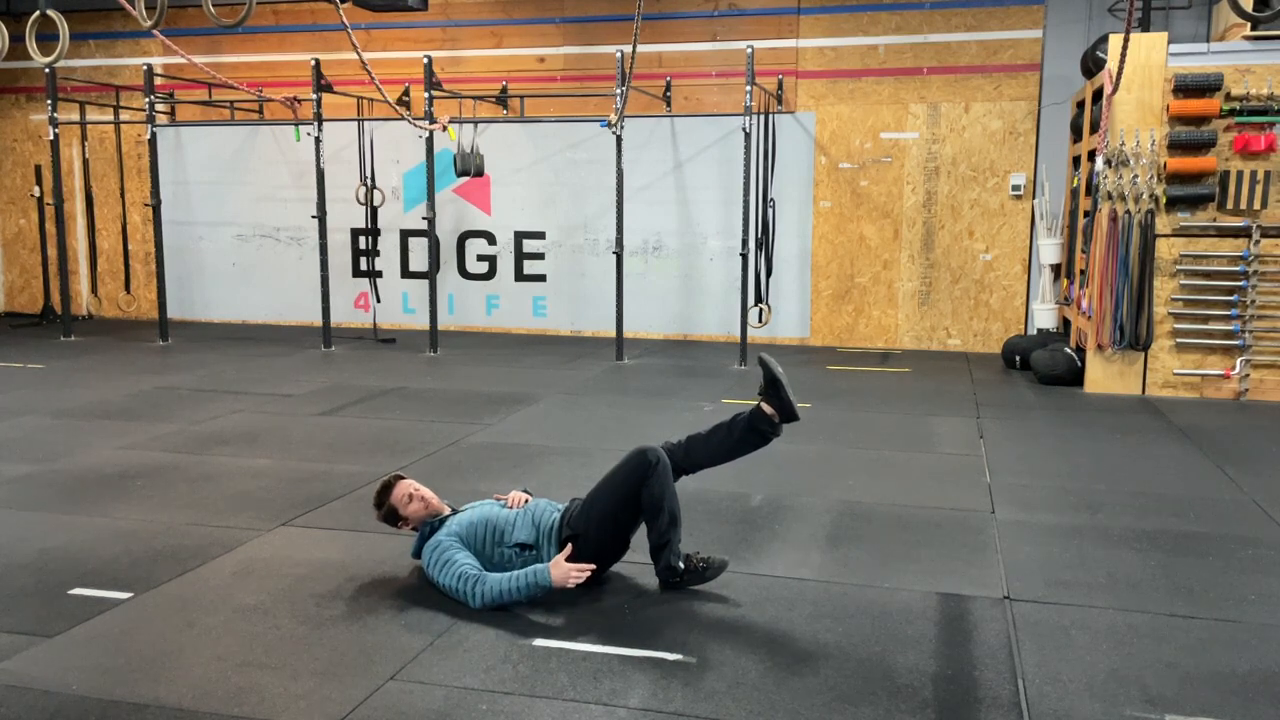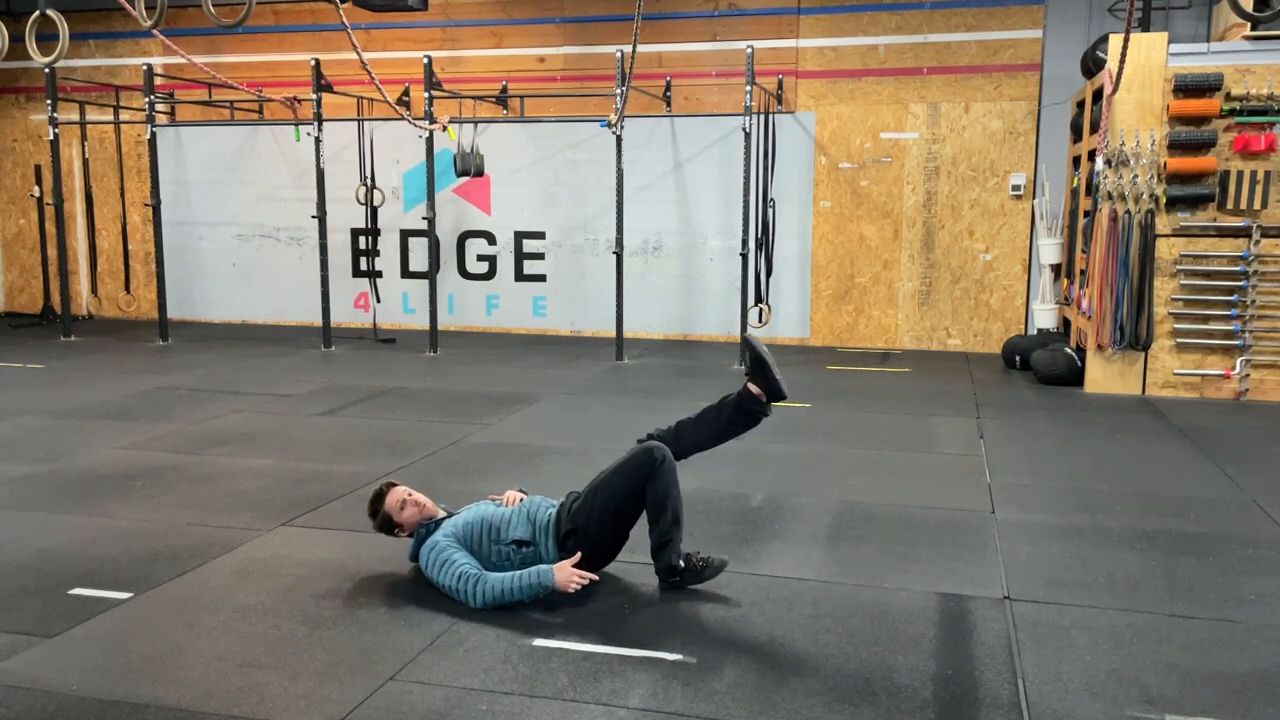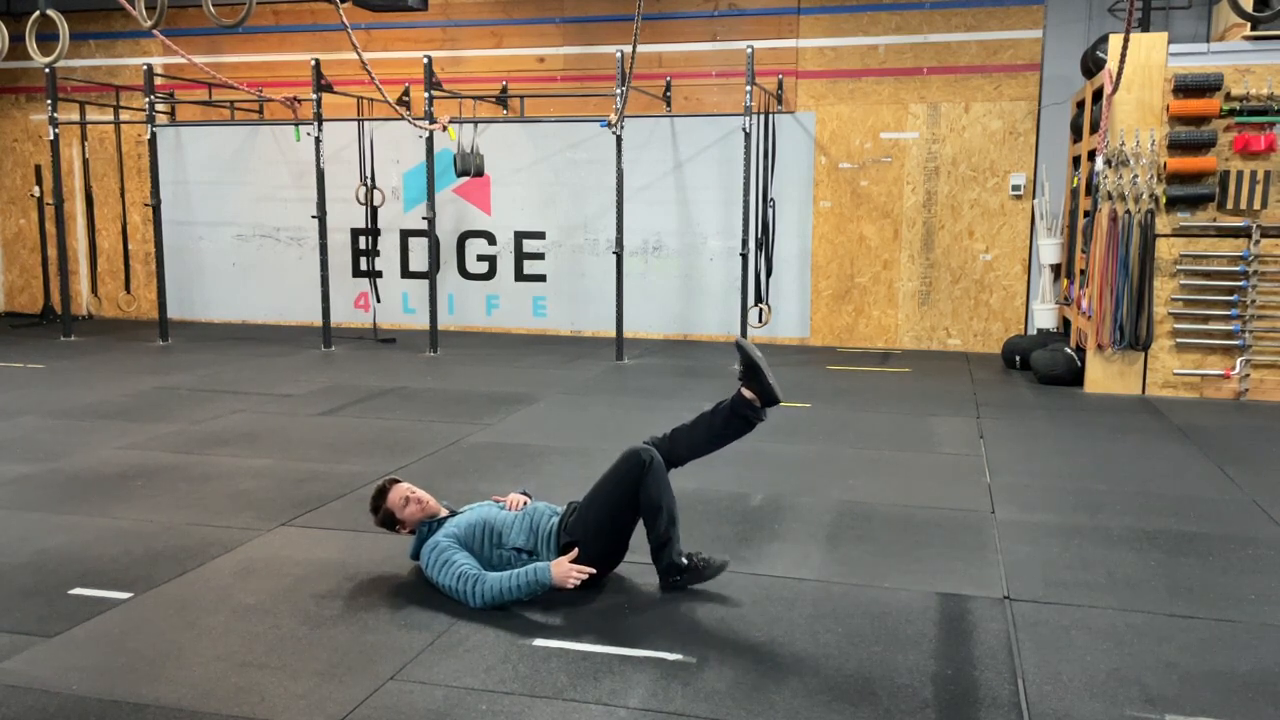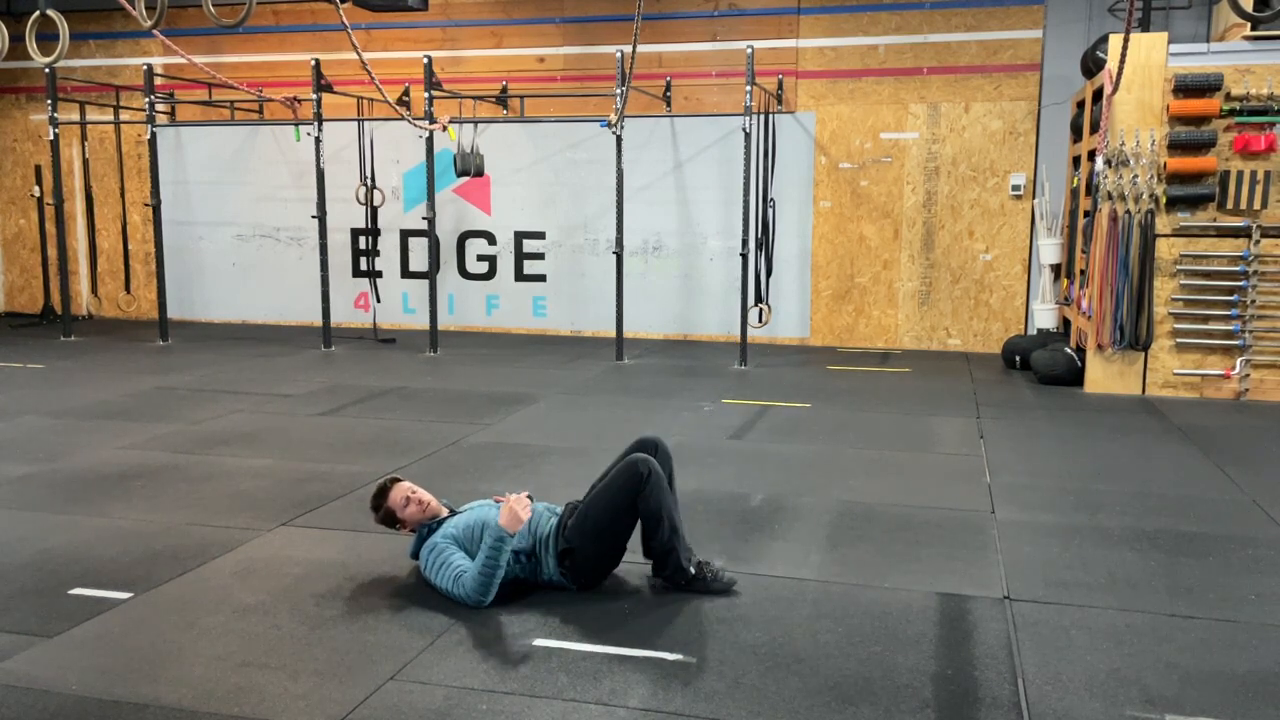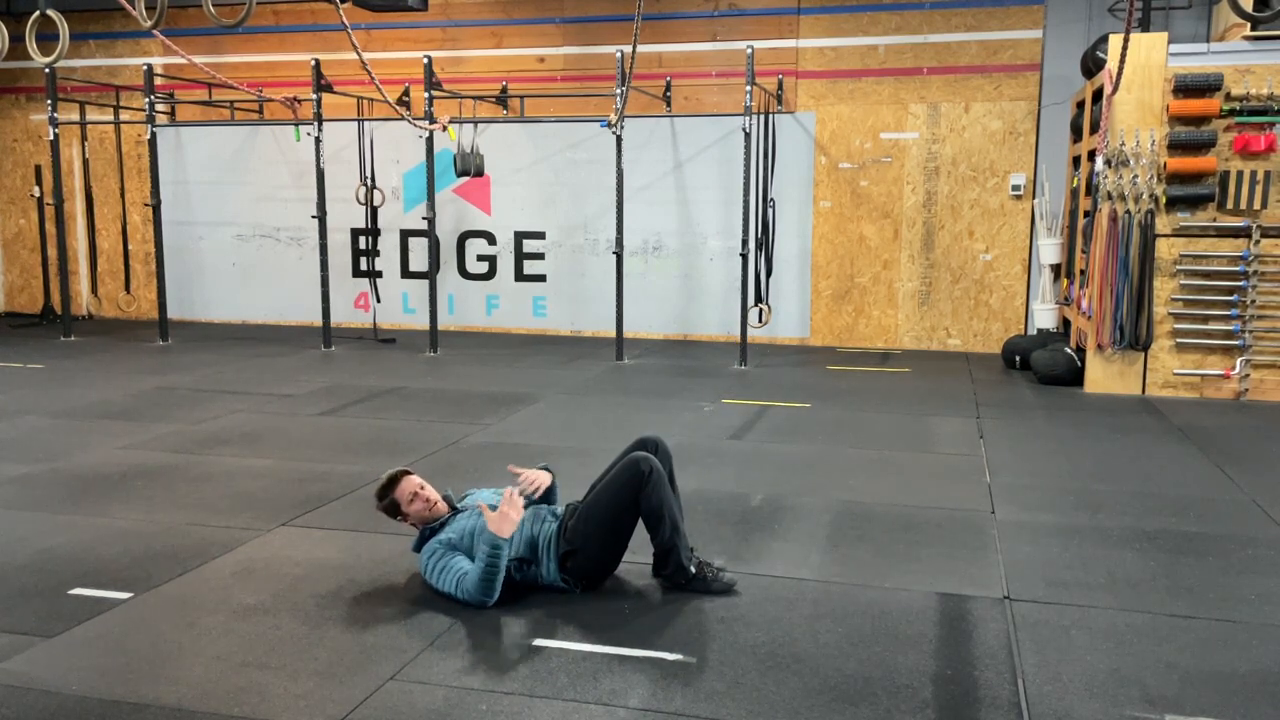
dt=1s
person 1, frame 1
left shoulder: (467, 511)
right shoulder: (440, 549)
right elbow: (478, 590)
left wrist: (521, 494)
right wrist: (544, 575)
left hip: (571, 519)
right hip: (577, 547)
left knee: (669, 456)
right knee: (647, 460)
left ankle: (767, 414)
right ankle: (673, 568)
person 1, frame 2
left shoulder: (461, 517)
right shoulder: (436, 550)
right elbow: (478, 589)
left wrist: (515, 494)
right wrist: (547, 577)
left hip: (569, 514)
right hip: (574, 542)
left knee: (657, 444)
right knee: (653, 458)
left ankle: (755, 395)
right ankle: (673, 567)
person 1, frame 3
left shoulder: (464, 514)
right shoulder: (437, 550)
right elbow: (478, 590)
left wrist: (519, 495)
right wrist: (545, 574)
left hip: (571, 522)
right hip: (576, 552)
left knee: (656, 451)
right knee: (642, 460)
left ankle: (748, 401)
right ankle: (673, 567)
person 1, frame 4
left shoulder: (463, 513)
right shoulder: (436, 550)
right elbow: (476, 592)
left wrist: (521, 501)
right wrist: (503, 531)
left hip: (567, 522)
right hip: (572, 557)
left knee: (651, 448)
right knee: (640, 468)
left ankle: (673, 551)
right ankle: (680, 571)
person 1, frame 5
left shoulder: (472, 498)
right shoulder: (436, 553)
left elbow: (547, 505)
right elbow: (481, 594)
left wrist: (544, 476)
right wrist: (497, 536)
left hip: (570, 523)
right hip: (575, 560)
left knee: (650, 448)
right knee: (642, 467)
left ankle: (677, 555)
right ankle: (680, 571)
